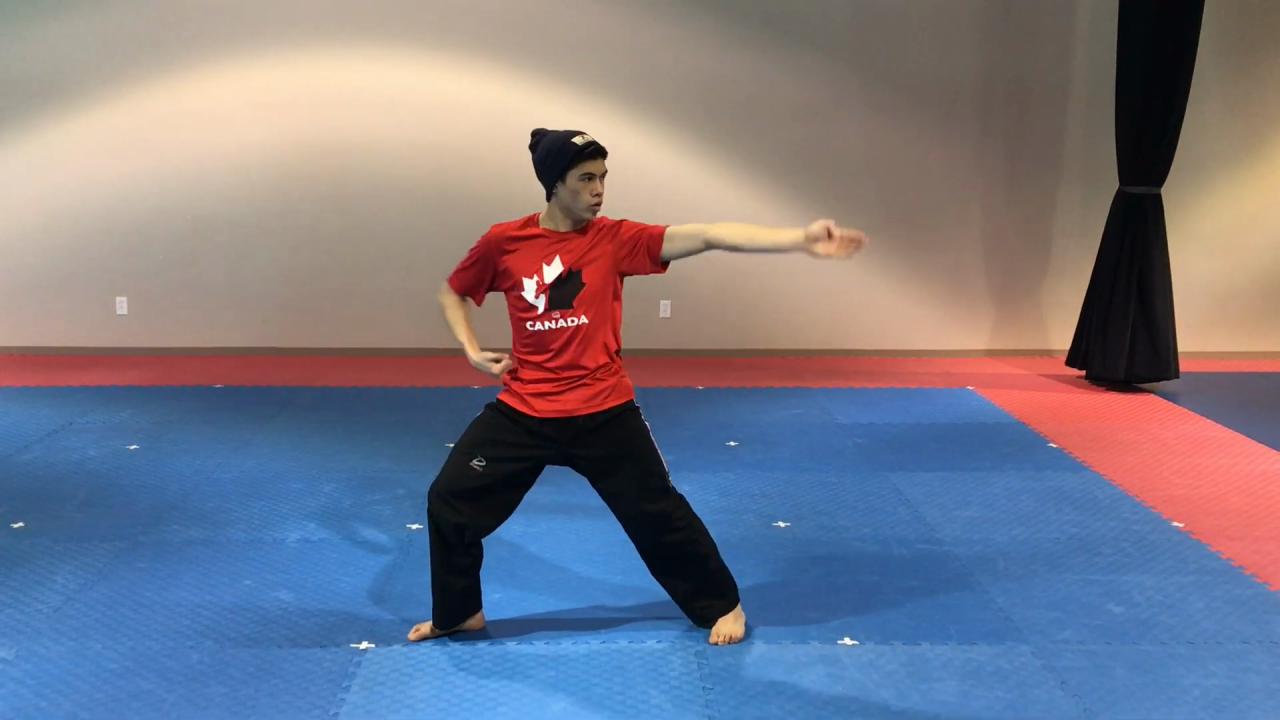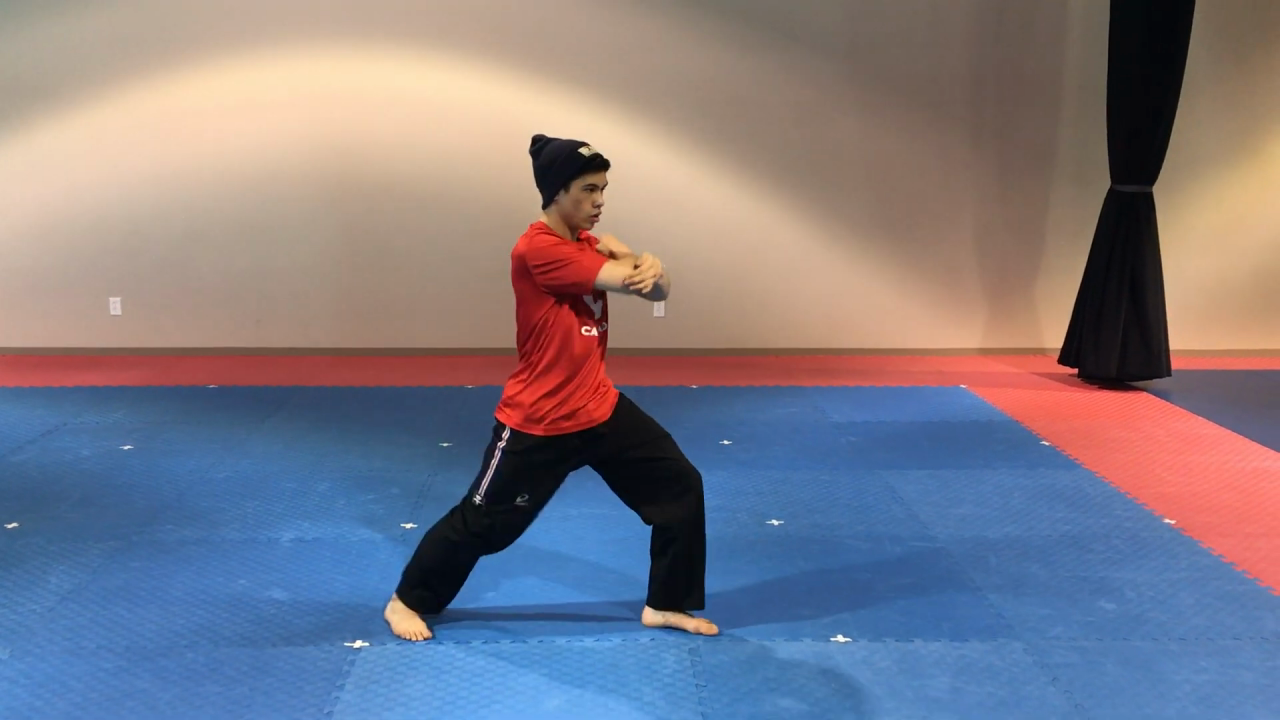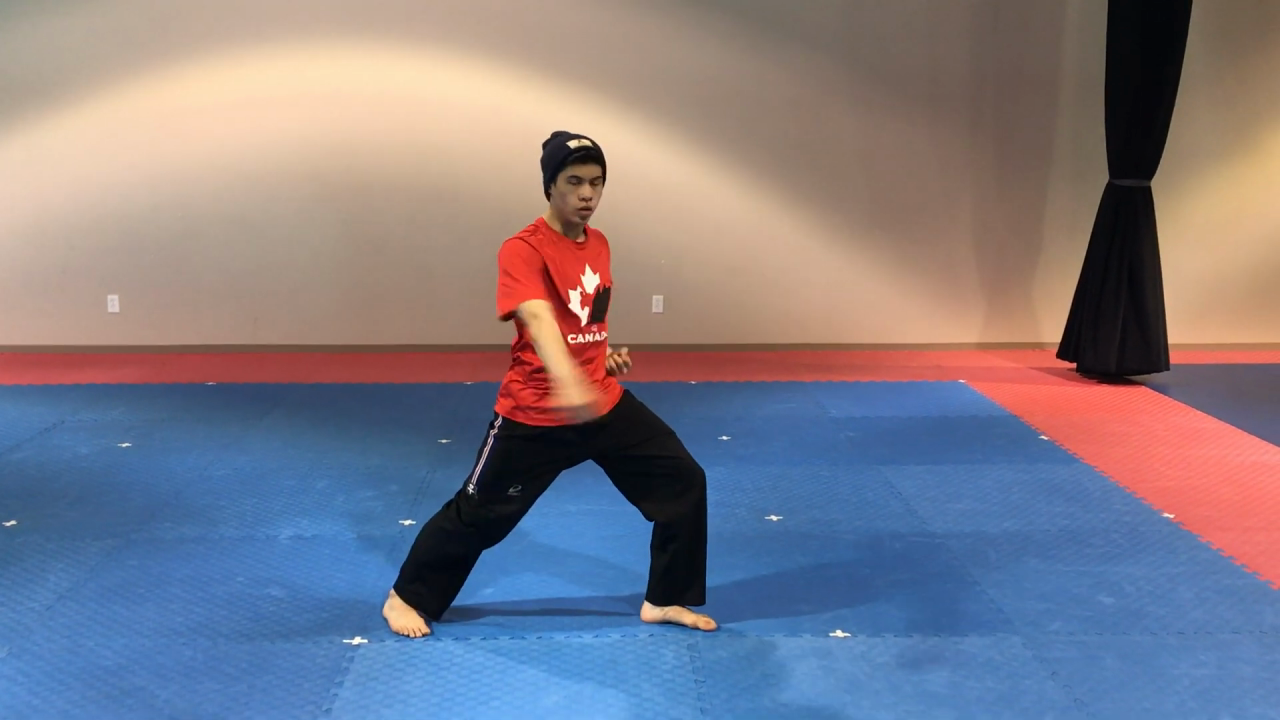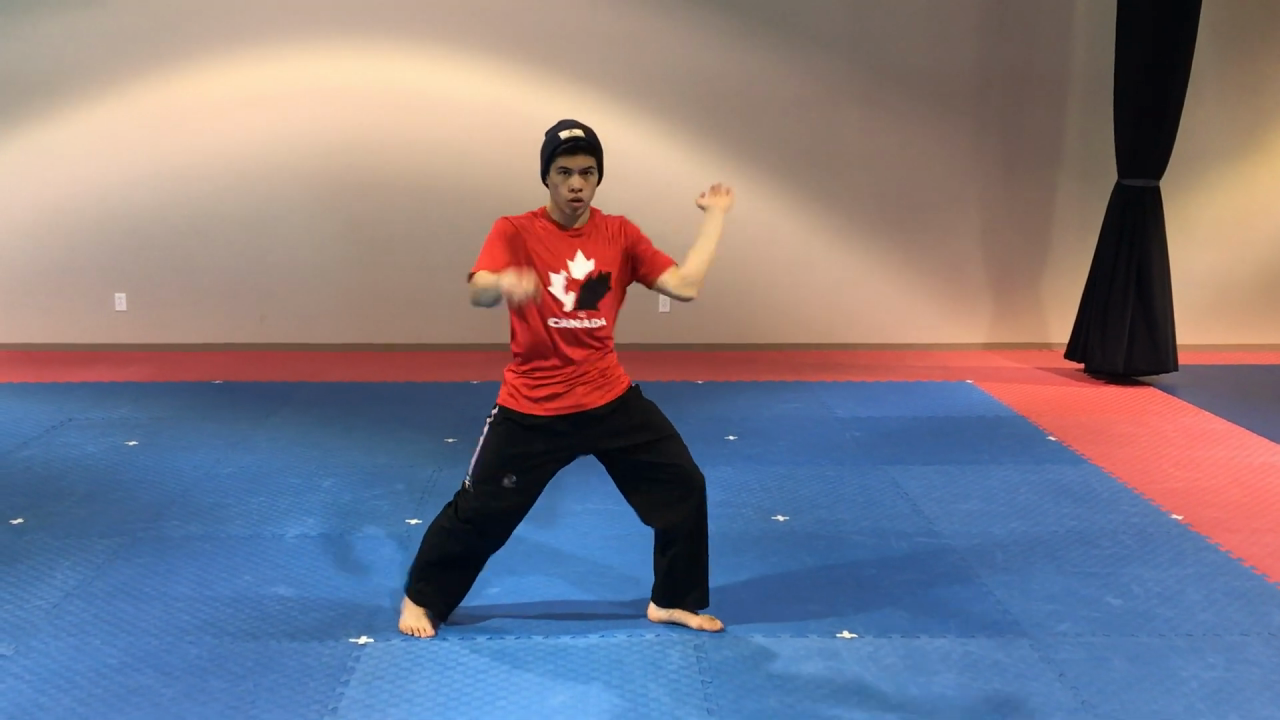
dt=0.5s
person 1, frame 1
left shoulder: (617, 239)
right shoulder: (503, 240)
left elbow: (707, 237)
right elbow: (453, 291)
left wrist: (801, 237)
right wrist: (472, 349)
left hip: (604, 411)
right hip: (522, 410)
left knee: (659, 512)
right knee: (449, 499)
left ankle: (723, 605)
right ankle: (455, 613)
person 1, frame 2
left shoulder: (588, 243)
right shoulder: (537, 250)
left elbow: (658, 290)
right elbow: (624, 278)
left wrist: (651, 268)
right wrist: (632, 263)
left hip: (600, 409)
right hip: (538, 423)
left knee: (681, 487)
right knee: (483, 522)
left ankle: (667, 604)
right ankle: (407, 600)
person 1, frame 3
left shoulder: (598, 243)
right shoulder: (522, 248)
right elbow: (538, 319)
left wrist: (610, 353)
right wrist: (566, 382)
left hip: (606, 402)
right hip: (536, 415)
left knee: (684, 482)
right knee: (477, 513)
left ankle: (667, 599)
right ankle: (406, 596)
person 1, frame 4
left shoulder: (619, 233)
right shoulder: (514, 231)
left elbow: (685, 286)
right elbow: (480, 291)
left wrist: (715, 217)
right wrist: (505, 283)
left hip: (609, 400)
right hip: (530, 406)
left knee: (684, 486)
right knee: (480, 509)
left ankle: (674, 600)
right ankle: (423, 598)
